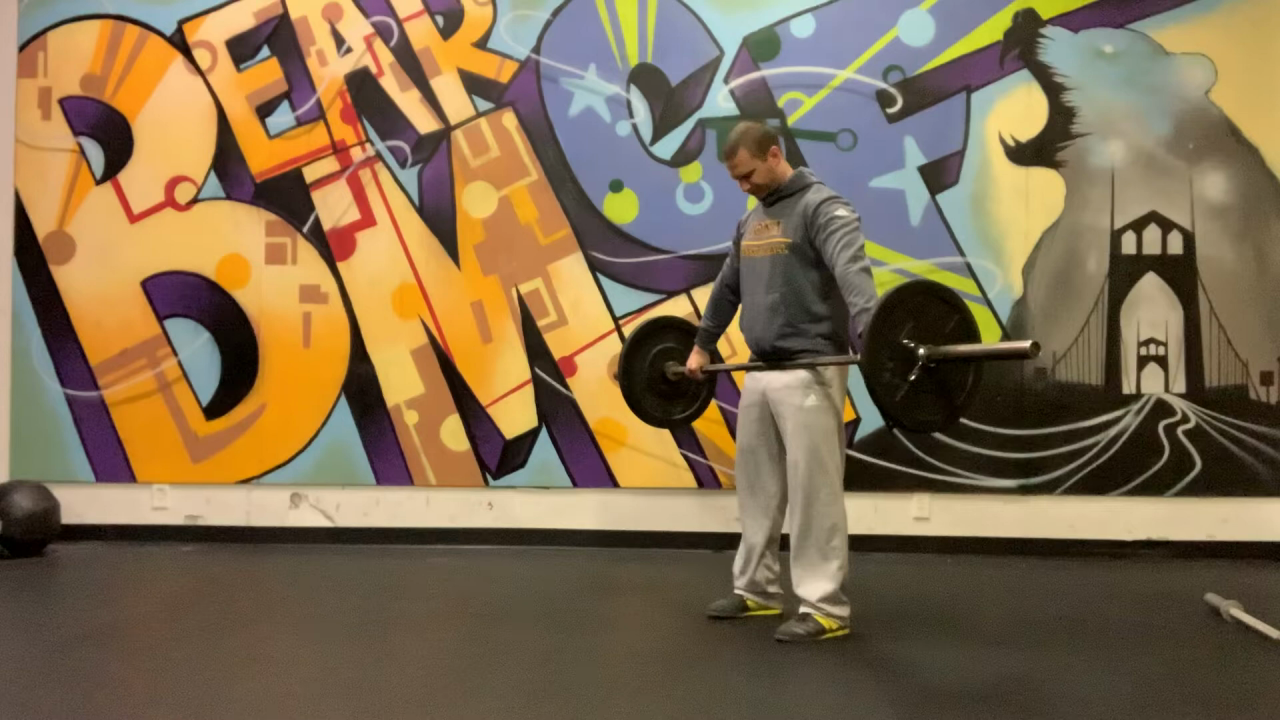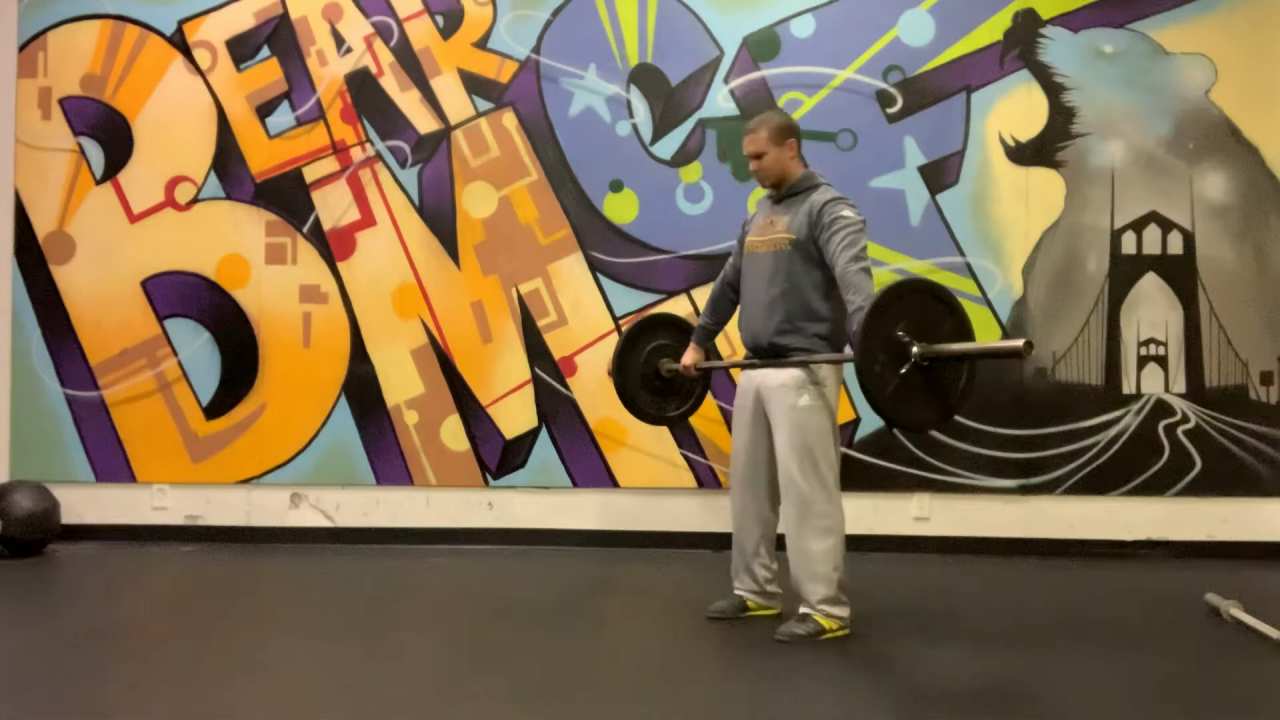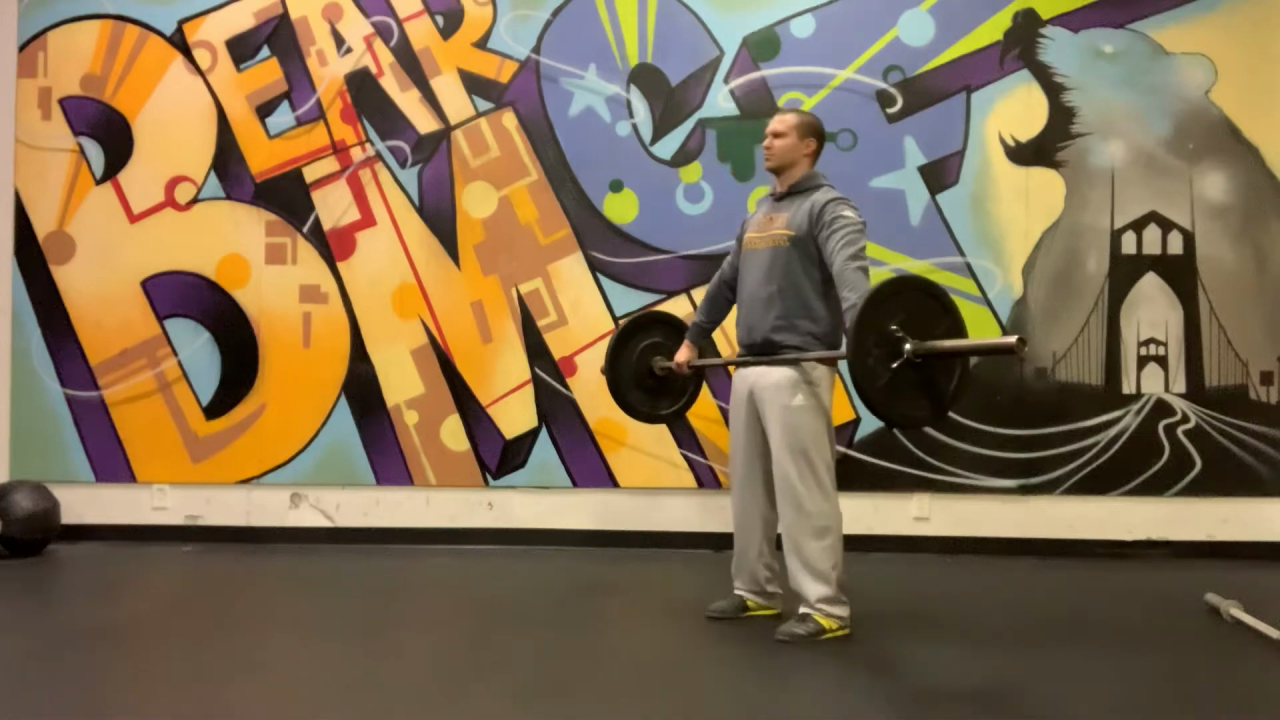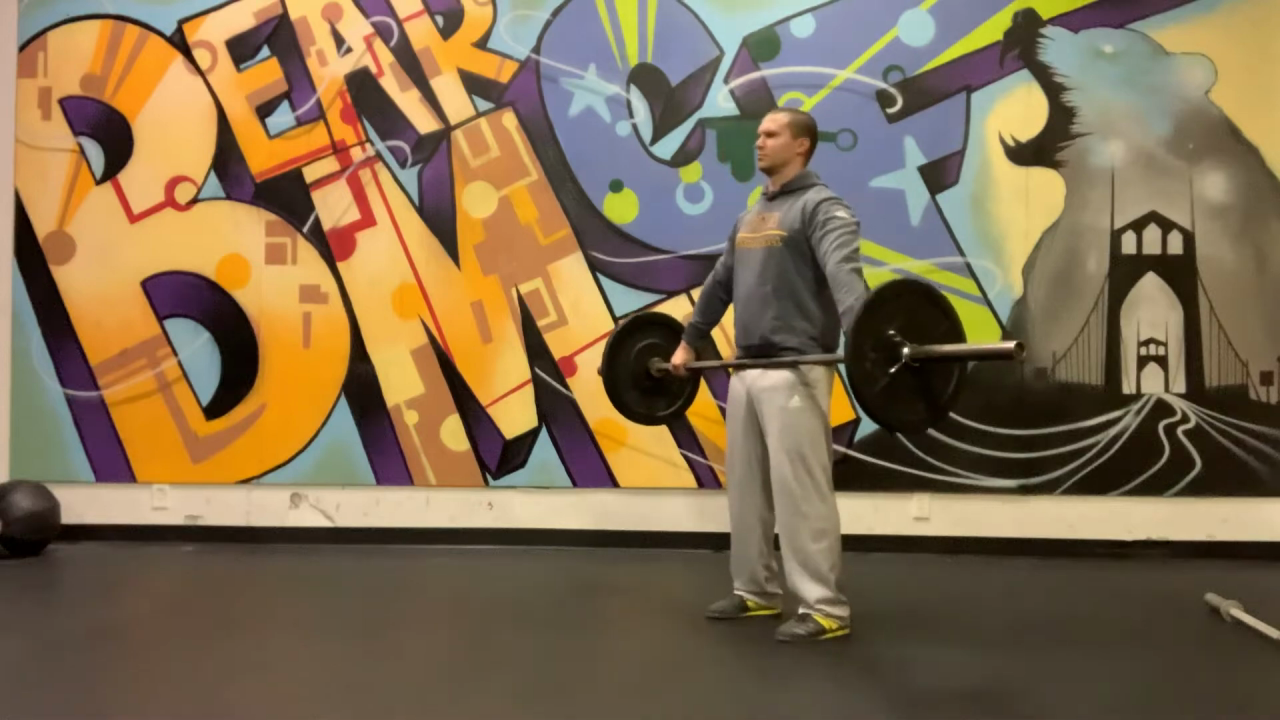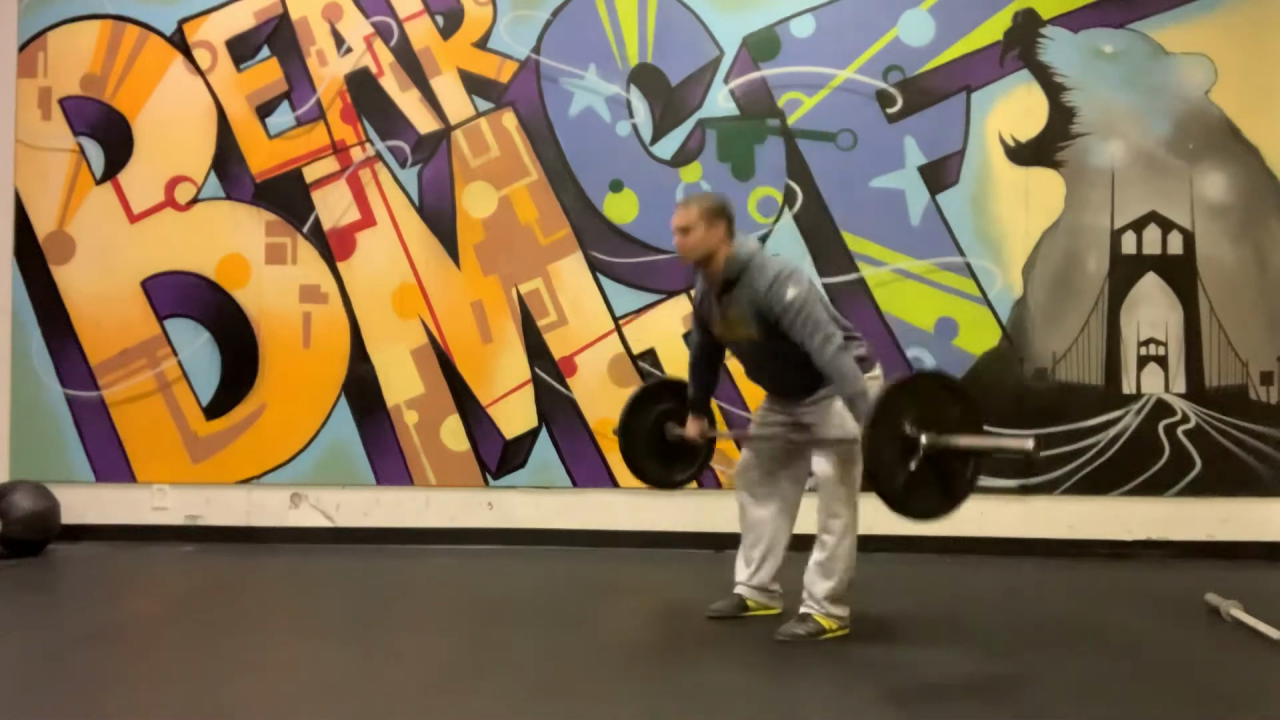
dt=0.4s
person 1, frame 1
left shoulder: (823, 207)
right shoulder: (751, 219)
left elbow: (852, 272)
right elbow: (728, 287)
right wrist: (701, 344)
left hip: (809, 372)
right hip: (760, 372)
left knee: (813, 489)
right knee: (756, 486)
left ankle: (825, 606)
right ankle: (756, 589)
person 1, frame 2
left shoulder: (828, 208)
right shoulder: (757, 217)
left elbow: (853, 272)
right elbow: (729, 284)
right wrist: (698, 342)
left hip: (804, 372)
right hip: (754, 371)
left knee: (808, 490)
right knee: (749, 486)
left ankle: (825, 607)
right ankle: (755, 590)
person 1, frame 3
left shoulder: (829, 208)
right shoulder: (758, 214)
left elbow: (850, 272)
right elbow: (727, 281)
right wrist: (693, 338)
left hip: (797, 369)
right hip: (749, 368)
left knee: (804, 488)
right knee: (750, 485)
left ankle: (825, 607)
right ankle: (755, 590)
person 1, frame 4
left shoulder: (821, 206)
right shoulder: (751, 213)
left elbow: (843, 271)
right elbow: (719, 283)
right wrist: (689, 341)
left hip: (796, 373)
right hip: (746, 371)
left knee: (801, 488)
right knee: (745, 483)
left ankle: (824, 608)
right ankle: (756, 591)
person 1, frame 5
left shoulder: (773, 278)
right shoulder: (706, 293)
left elbow: (829, 346)
right elbow: (705, 354)
left wrist: (869, 418)
right wrist: (697, 412)
left hip: (841, 382)
right hip: (786, 396)
left knee: (833, 480)
right knee: (756, 476)
left ankle: (826, 608)
right ankle: (756, 590)
